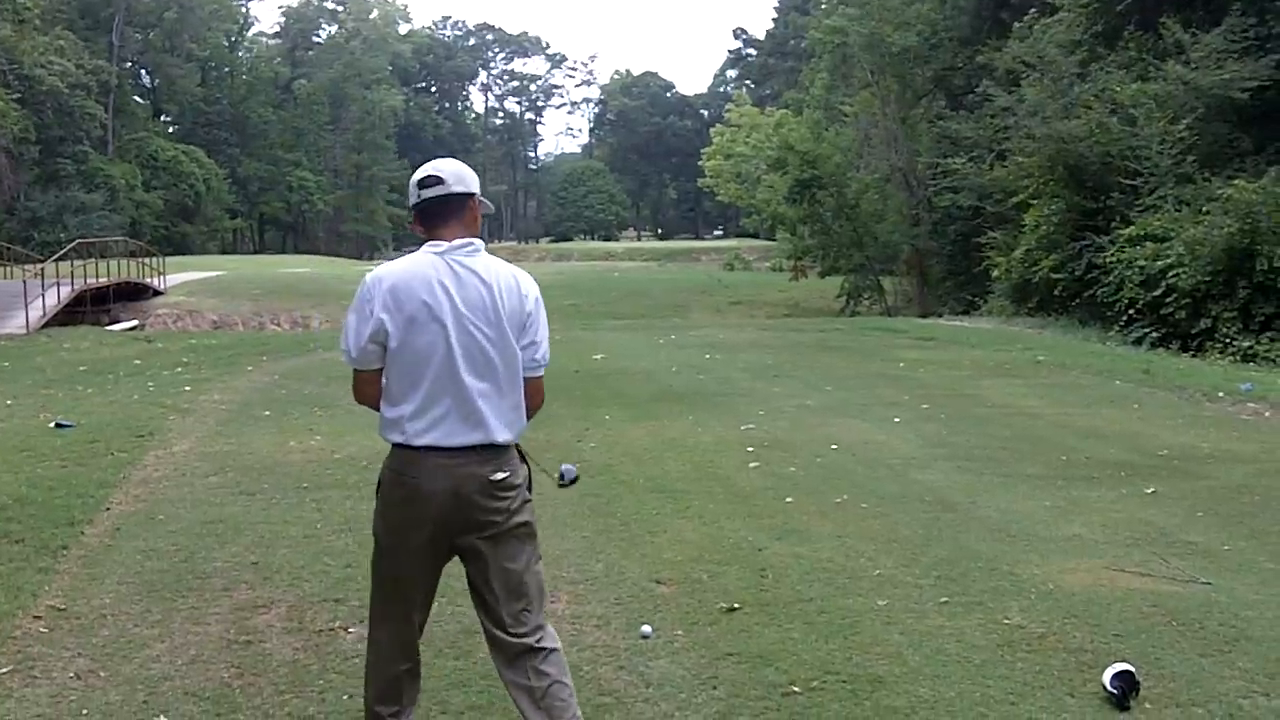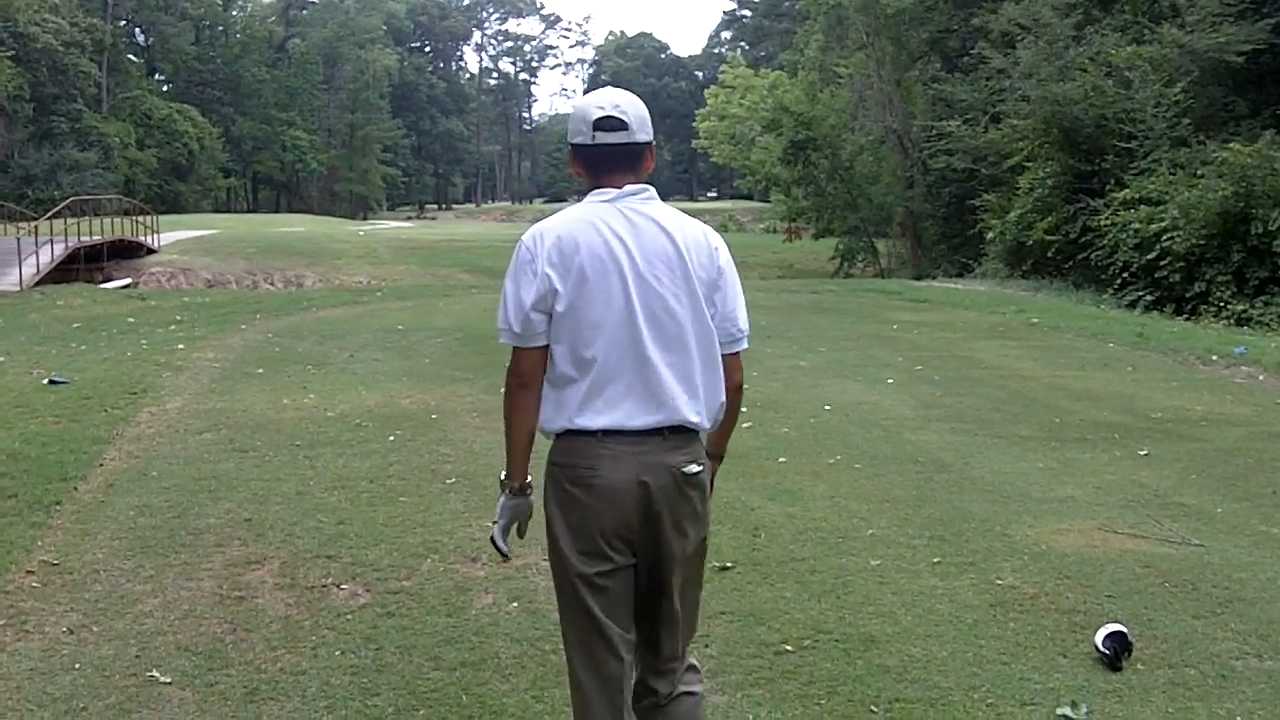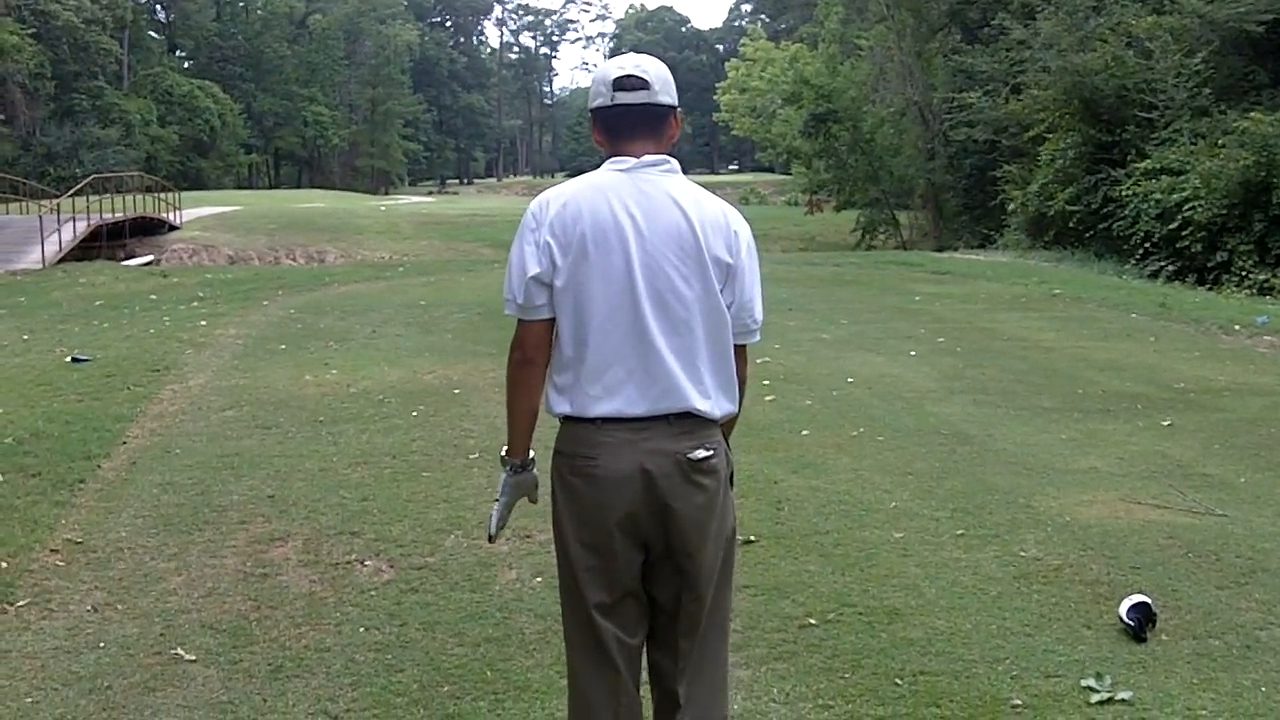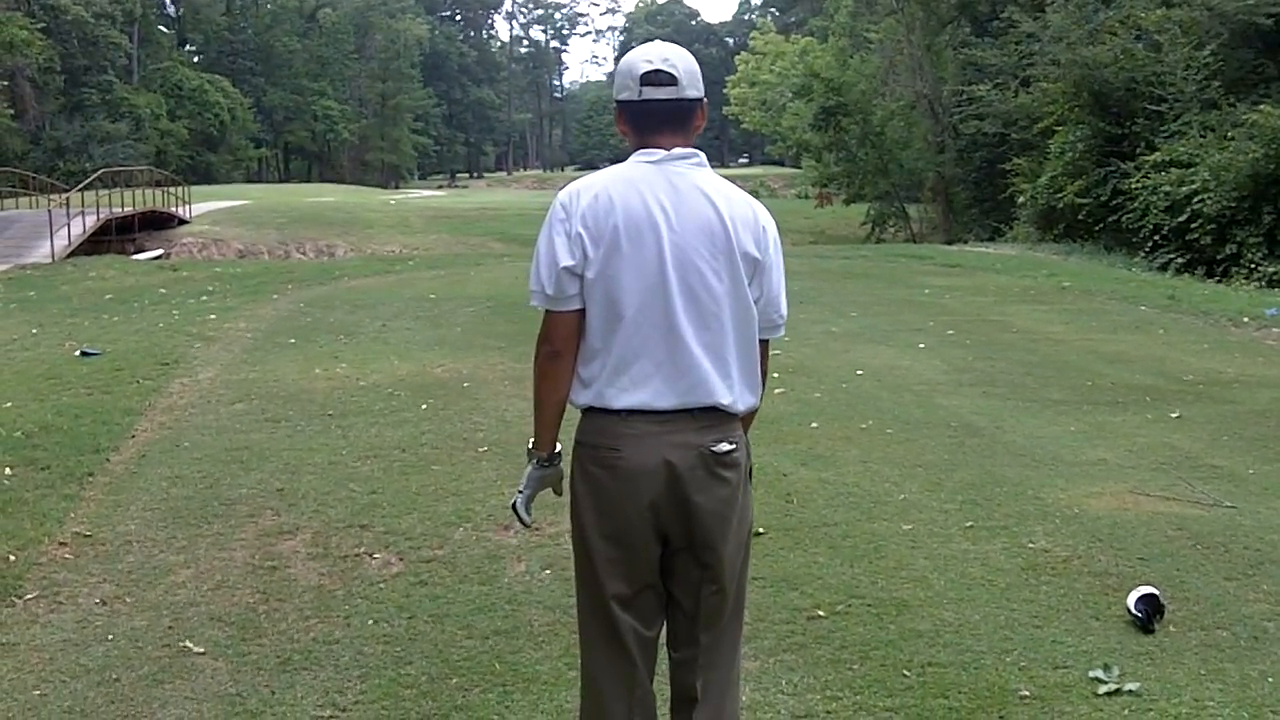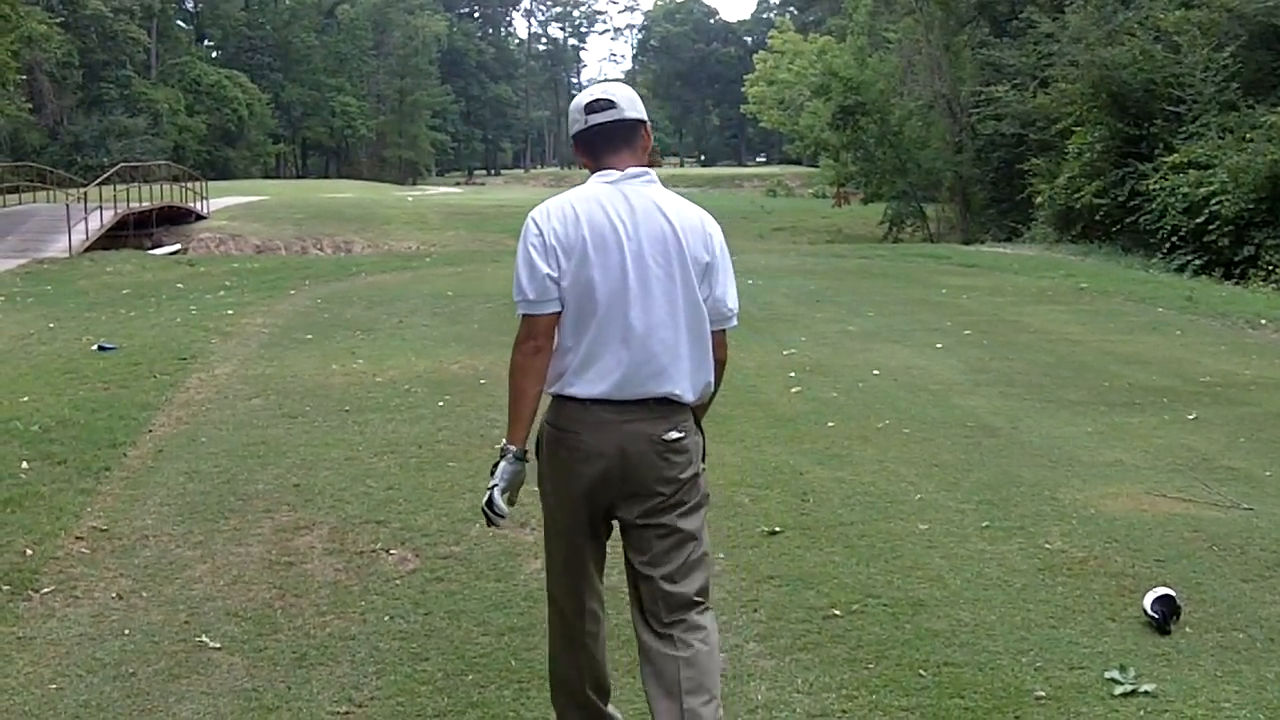
dt=1s
person 1, frame 1
left shoulder: (384, 284)
right shoulder: (518, 285)
left elbow: (365, 390)
right elbow: (533, 394)
left hip: (414, 475)
right hip: (494, 476)
left knee: (395, 622)
right knee: (524, 630)
person 1, frame 2
left shoulder: (547, 243)
right shoulder: (702, 241)
left elbow: (527, 375)
right elbow: (732, 377)
left wrist: (515, 481)
right wrist: (712, 459)
left hip: (587, 468)
right hip: (679, 465)
left knee: (602, 655)
right knee: (672, 650)
person 1, frame 3
left shoulder: (553, 212)
right shoulder: (721, 218)
left elbow: (531, 350)
right elbow: (736, 358)
left wrist: (517, 458)
left hip: (592, 455)
right hip: (692, 453)
left knee: (602, 649)
right knee: (692, 650)
person 1, frame 4
left shoulder: (582, 203)
right shoulder: (747, 212)
left elbow: (558, 343)
right elbow: (759, 349)
left wrist: (544, 453)
left hip: (613, 447)
right hip: (713, 449)
left knee: (616, 643)
right knee: (709, 643)
person 1, frame 5
left shoulder: (553, 219)
right shoulder: (696, 223)
left elbow: (535, 342)
right elbow: (715, 351)
left wrist: (514, 450)
left hip: (578, 431)
right hip: (667, 432)
left knee: (575, 590)
right knee: (680, 608)
